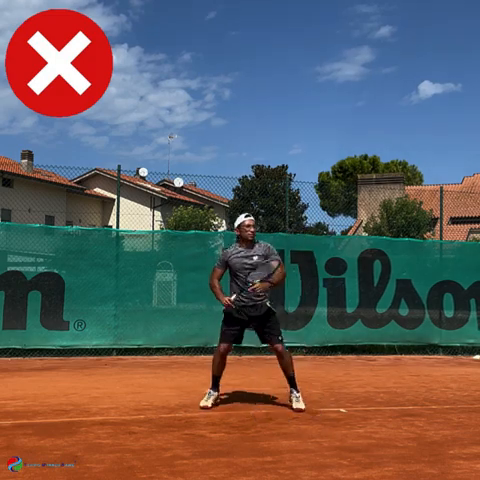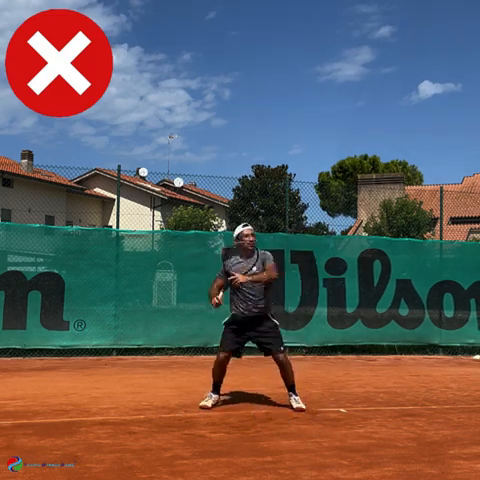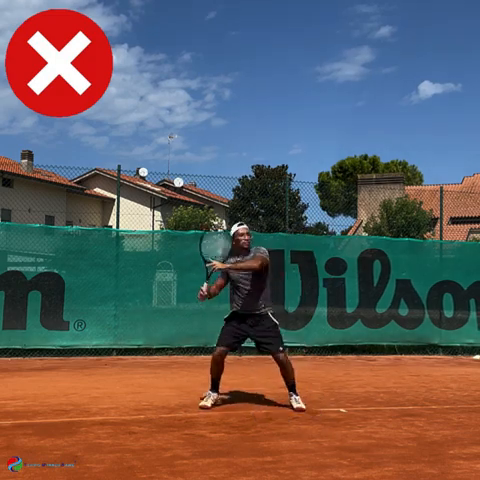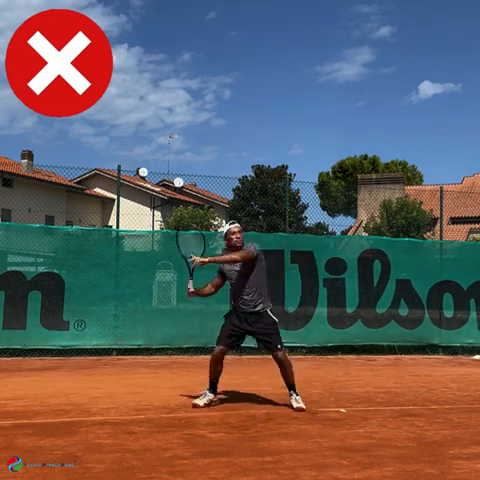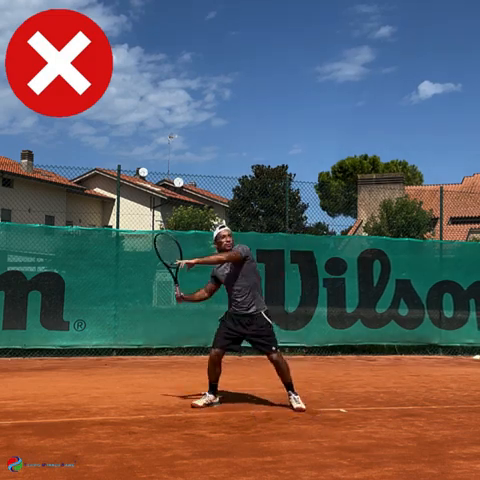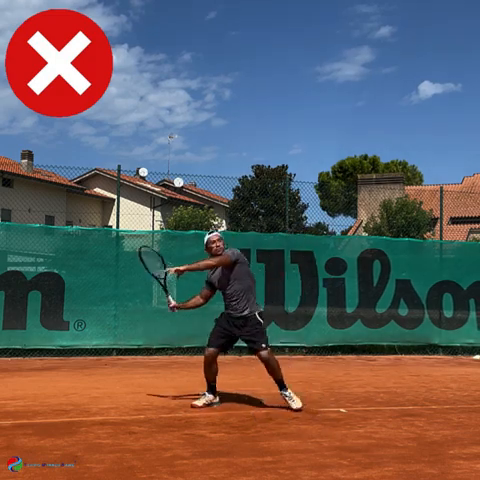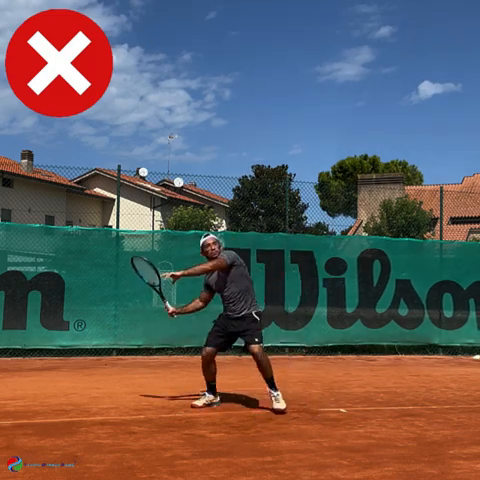
dt=0.1s
person 1, frame 1
left shoulder: (266, 248)
right shoulder: (228, 254)
left elbow: (281, 272)
right elbow: (214, 279)
left wrist: (267, 284)
right wrist: (221, 297)
left hip: (262, 308)
right hip: (236, 309)
left knee: (279, 348)
right knee: (222, 349)
left ankle: (294, 392)
right ankle: (213, 391)
person 1, frame 2
left shoulder: (264, 256)
right shoulder: (230, 263)
left elbow: (272, 274)
right elbow: (216, 287)
left wrist: (248, 278)
right wrist: (214, 297)
left hip: (263, 319)
right hip: (238, 319)
left knee: (281, 358)
right knee: (222, 357)
left ankle: (293, 395)
right ankle: (214, 394)
person 1, frame 3
left shoulder: (260, 252)
right shoulder: (228, 263)
left elbow: (256, 264)
right elbow: (217, 287)
left wrist: (225, 266)
right wrist: (206, 293)
left hip: (262, 316)
right hip: (238, 317)
left knee: (281, 357)
right knee: (218, 353)
left ankle: (293, 395)
right ankle: (213, 393)
person 1, frame 4
left shoulder: (253, 249)
right shoulder: (225, 266)
left elbow: (237, 257)
right elbow: (213, 287)
left wrist: (207, 260)
right wrist: (196, 291)
left hip: (262, 314)
right hip: (238, 314)
left knee: (280, 355)
right knee: (218, 352)
left ankle: (293, 394)
right ankle: (211, 393)
person 1, frame 5
left shoulder: (242, 250)
right shoulder: (217, 269)
left elbow: (224, 257)
right elbow: (206, 292)
left wrist: (195, 261)
right wrist: (185, 297)
left hip: (256, 316)
right hip: (233, 317)
left knee: (275, 357)
right knee: (215, 354)
left ankle: (292, 394)
right ankle: (212, 394)
person 1, frame 6
left shoulder: (234, 253)
right shoulder: (212, 276)
left elbow: (215, 262)
right elbow: (202, 298)
left wrist: (186, 268)
right wrist: (180, 305)
left hip: (251, 316)
right hip: (229, 318)
left knee: (265, 354)
right knee: (210, 354)
left ankle: (286, 393)
right ankle: (211, 394)
person 1, frame 7
left shoulder: (230, 256)
right shoulder: (210, 278)
left elbow: (210, 266)
right elbow: (202, 301)
left wrist: (182, 274)
right wrist: (178, 310)
left hip: (248, 315)
right hip: (227, 318)
left knee: (256, 350)
right knee: (207, 354)
left ankle: (274, 392)
right ankle: (212, 395)
